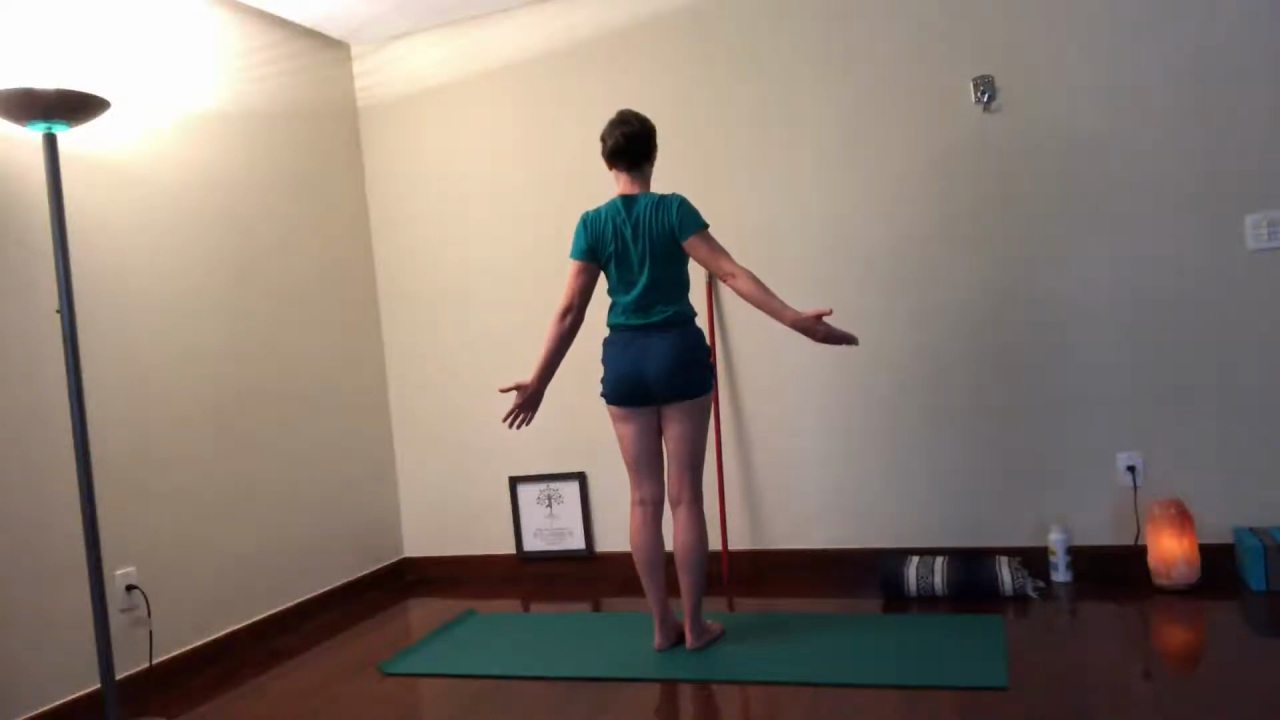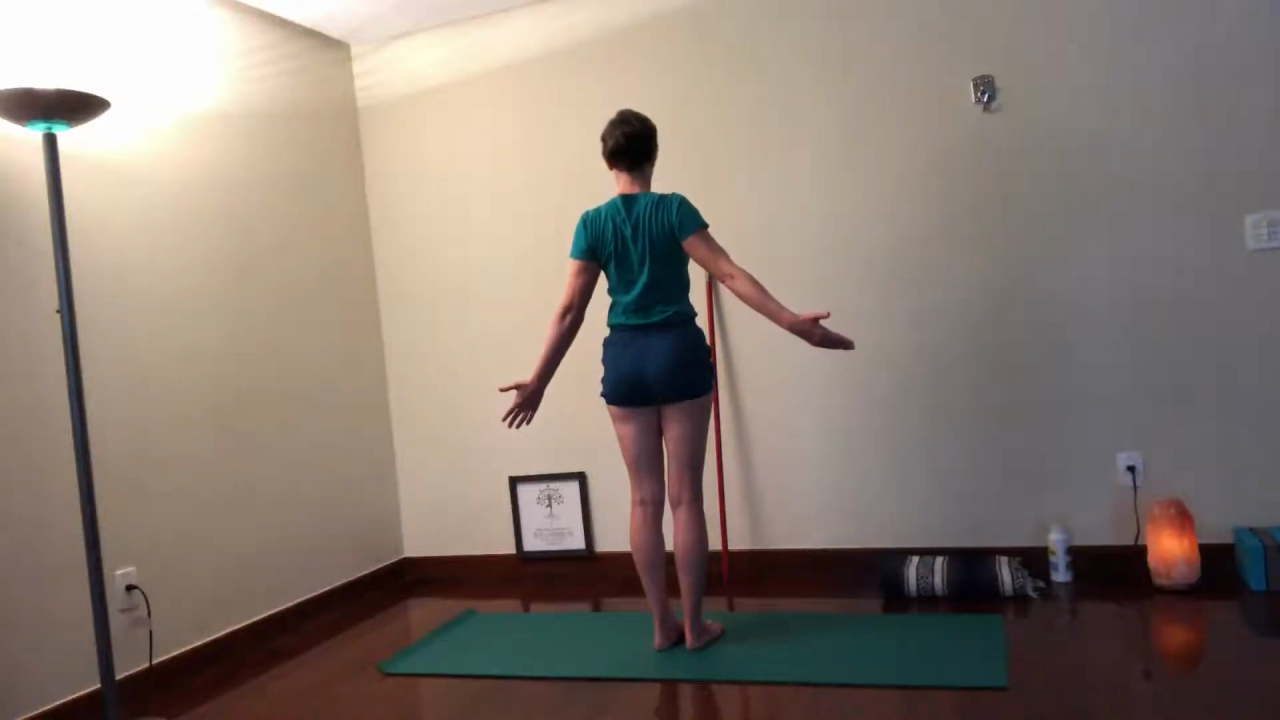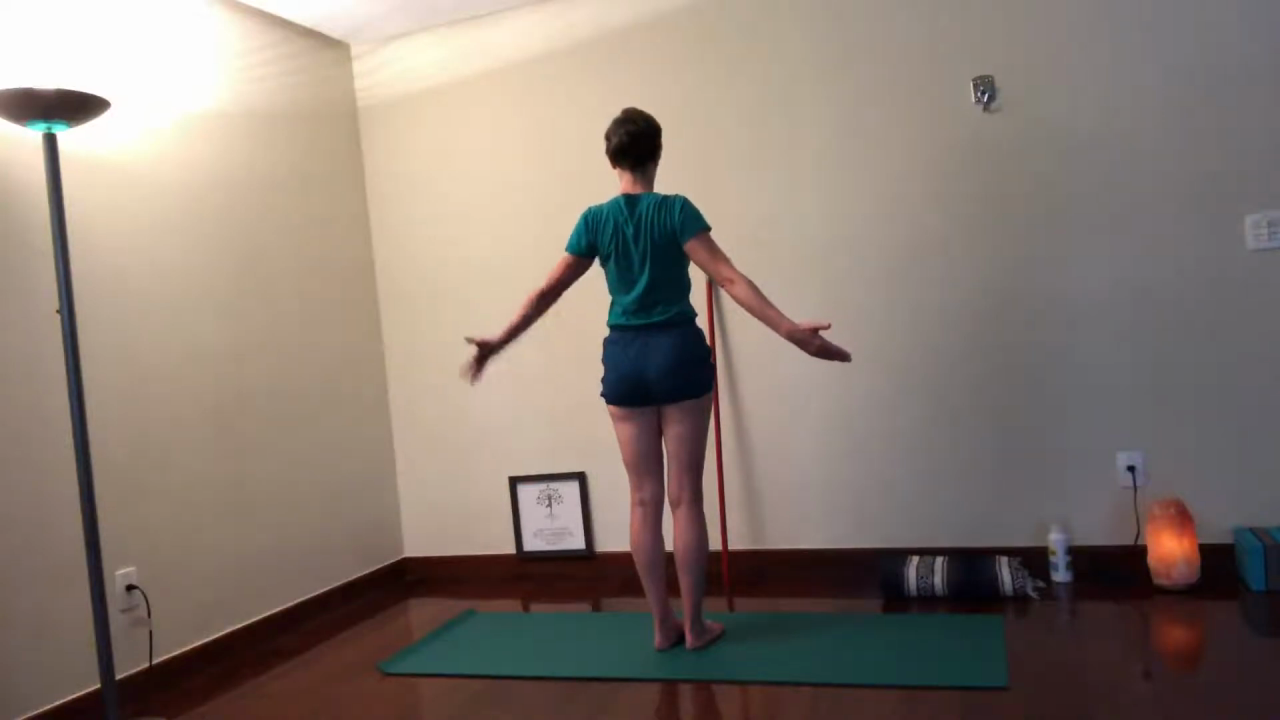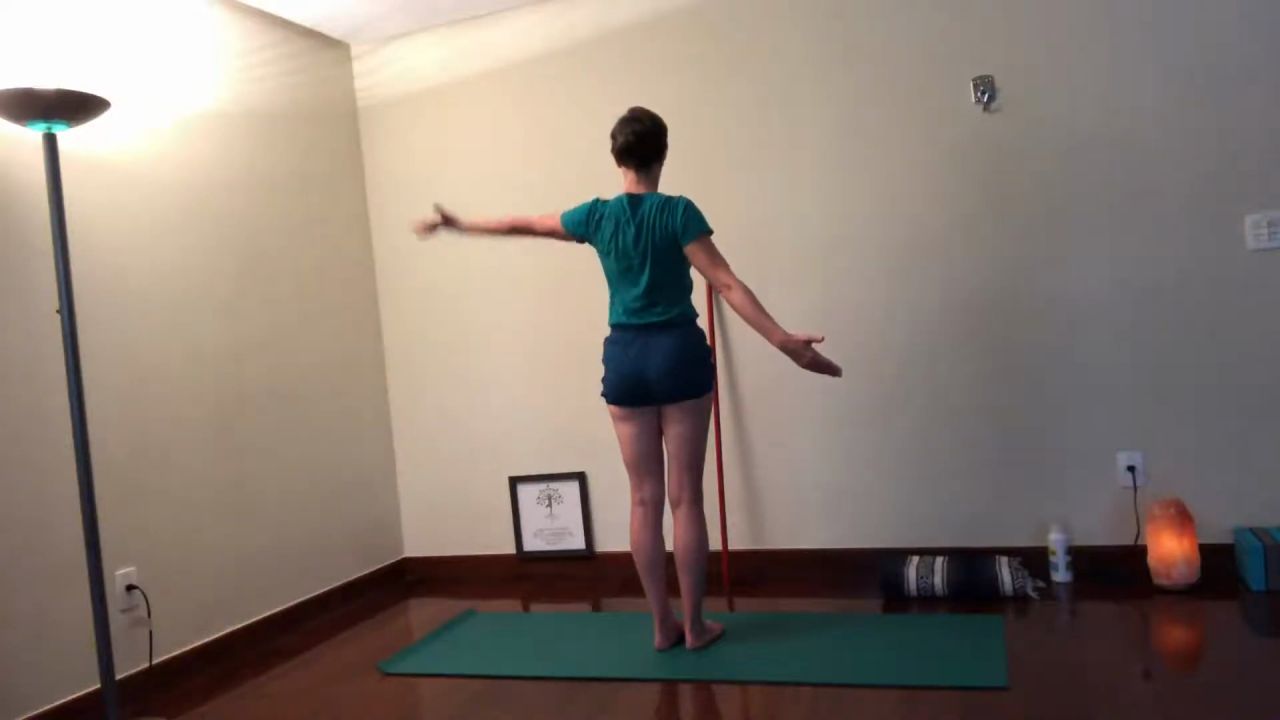
dt=0.4s
person 1, frame 1
left shoulder: (591, 224)
right shoulder: (673, 209)
left elbow: (570, 311)
right elbow: (730, 273)
left wrist: (538, 382)
right wrist: (797, 320)
left hip: (623, 359)
right hip: (677, 351)
left knee: (644, 498)
right knee: (685, 495)
left ankle: (662, 624)
right ankle: (694, 624)
person 1, frame 2
left shoulder: (592, 223)
right shoulder: (673, 209)
left elbow: (570, 311)
right elbow: (729, 274)
left wrist: (538, 381)
right wrist: (793, 323)
left hip: (623, 358)
right hip: (678, 351)
left knee: (644, 498)
right knee: (685, 495)
left ankle: (662, 624)
right ankle: (695, 624)
person 1, frame 3
left shoulder: (594, 221)
right shoulder: (676, 210)
left elbow: (549, 291)
right elbow: (728, 279)
left wrist: (499, 342)
right wrist: (791, 331)
left hip: (623, 358)
right hip: (678, 351)
left knee: (644, 498)
right knee: (685, 496)
left ankle: (663, 625)
right ankle: (695, 625)
person 1, frame 4
left shoulder: (597, 216)
right shoulder: (678, 212)
left elbow: (522, 226)
right elbow: (726, 284)
left wrist: (458, 223)
right wrist: (784, 341)
left hip: (623, 358)
right hip: (678, 352)
left knee: (644, 499)
right knee: (686, 497)
left ankle: (663, 625)
right ankle: (695, 624)
